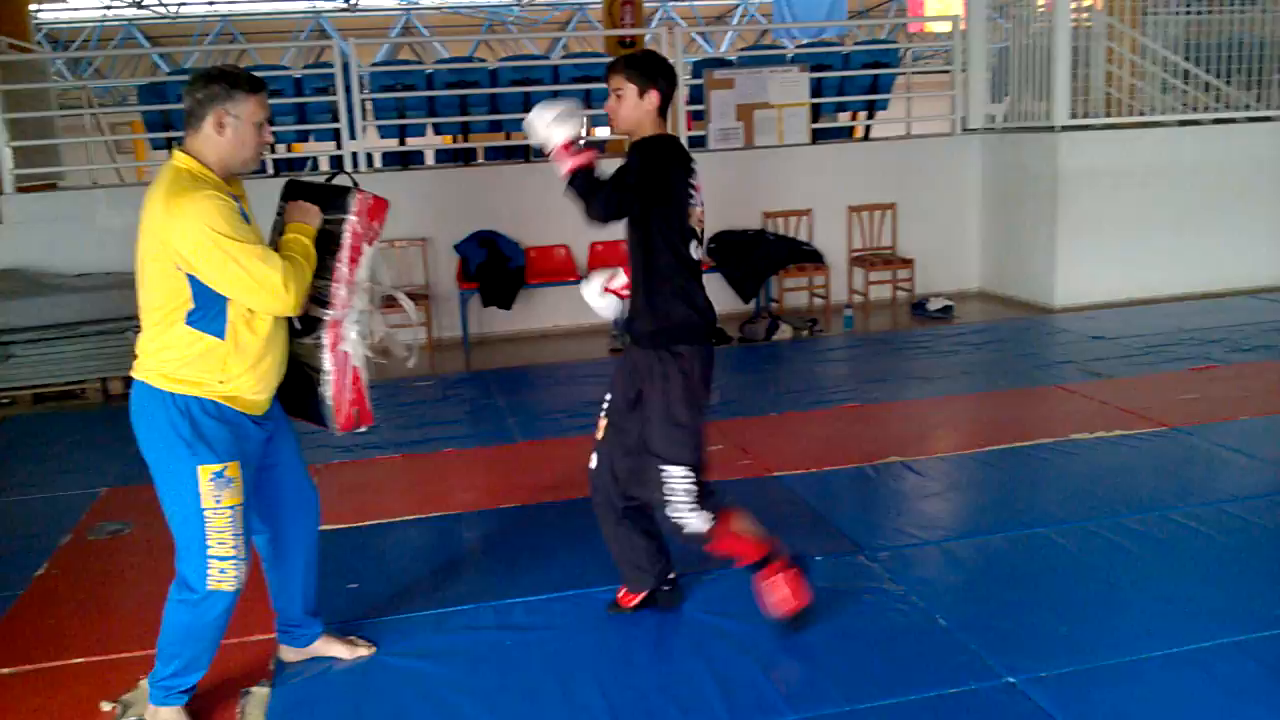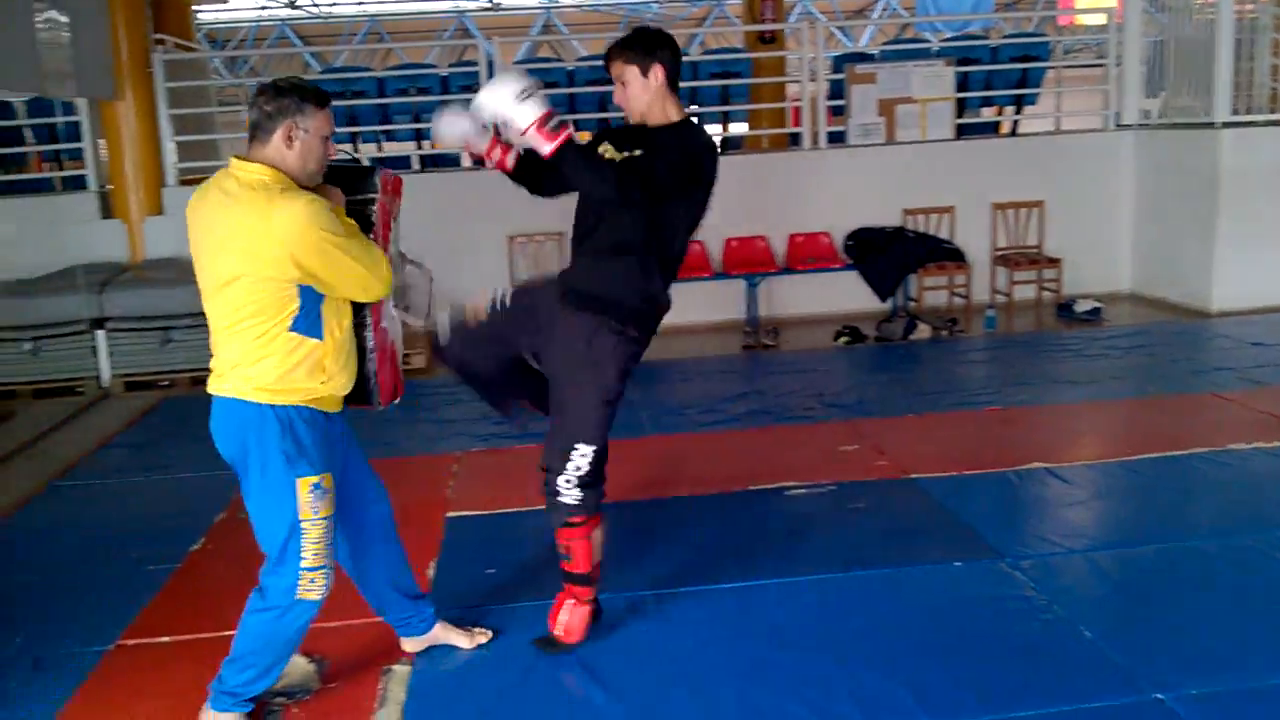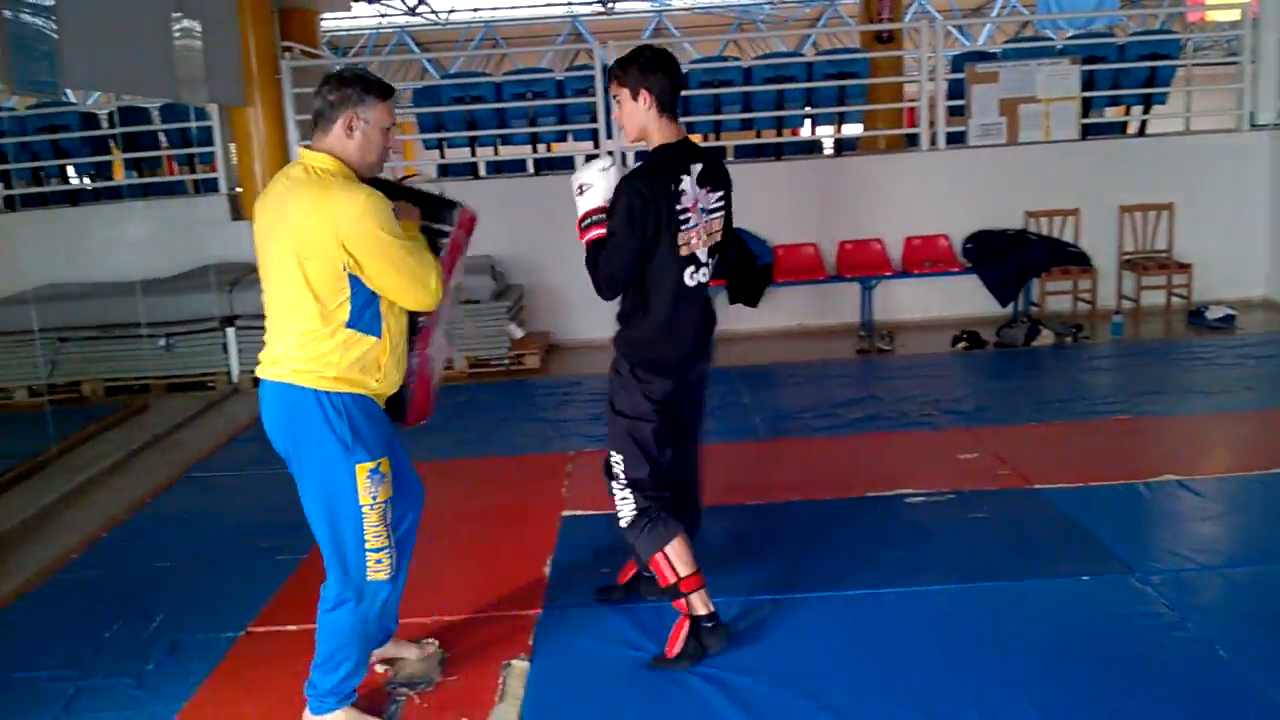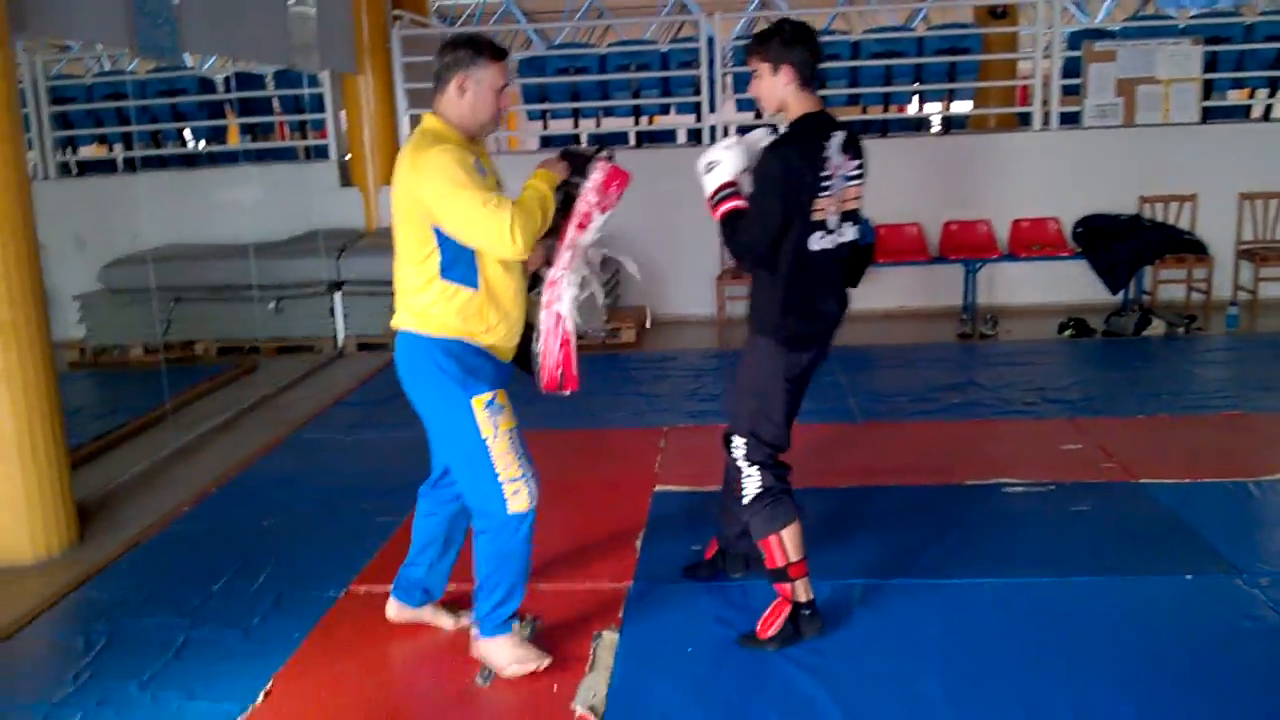
dt=0.5s
person 1, frame 1
left shoulder: (216, 190)
right shoulder: (192, 206)
right elbow: (282, 290)
left wrist: (293, 234)
right wrist: (303, 230)
left hip: (244, 400)
right hip: (188, 410)
left knee: (291, 513)
right knee: (215, 567)
left ankle: (299, 635)
person 1, frame 2
left shoulder: (214, 196)
right shoulder: (295, 214)
right elbow: (374, 280)
right wrist: (336, 213)
left hip: (296, 407)
right hip: (275, 418)
left knee: (366, 516)
right knee: (299, 575)
left ankle: (416, 624)
person 1, frame 3
left shoulder: (285, 189)
right shoulder: (352, 203)
right elbow: (423, 291)
right wrist: (406, 229)
left hip: (312, 391)
right hip: (325, 404)
left knee: (401, 502)
right knee: (361, 555)
left ankle: (374, 637)
person 1, frame 4
left shoulder: (458, 151)
right shoulder: (434, 160)
left elbow: (487, 238)
right elbow: (512, 233)
left wrist: (530, 247)
right wrist: (545, 181)
left hip: (463, 348)
right hip: (442, 352)
left knee: (456, 478)
right knee: (510, 493)
left ankle: (411, 596)
right ankle: (494, 628)
person 2, frame 1
left shoulder: (655, 156)
right shoulder: (665, 158)
left elbow: (612, 207)
left wrist: (567, 152)
right wrist: (623, 284)
left hip: (675, 352)
right hip: (646, 345)
left knee: (683, 498)
right knee: (610, 476)
left ankle: (779, 573)
right ankle: (650, 581)
person 2, frame 2
left shoulder: (690, 151)
right shoulder: (624, 141)
left elbow: (607, 184)
right elbow: (549, 178)
left wrist: (538, 124)
right wrist: (491, 145)
left hip: (612, 323)
right hip: (566, 297)
left knee: (570, 470)
right knee: (463, 344)
left ankle: (580, 598)
person 2, frame 3
left shoulder: (639, 187)
right shoulder: (711, 170)
left elbow: (608, 282)
left wrist: (593, 212)
left hip: (648, 359)
right hip: (692, 349)
left knee: (637, 487)
right knee: (671, 471)
left ankle: (702, 617)
right ankle: (651, 568)
person 2, frame 4
left shoulder: (784, 155)
right shoulder: (845, 144)
left elbow: (751, 251)
left wrist: (724, 189)
left hip: (782, 328)
right hip: (818, 319)
left knee: (755, 457)
right knee: (752, 439)
left ankle: (798, 602)
right ankle: (734, 544)
